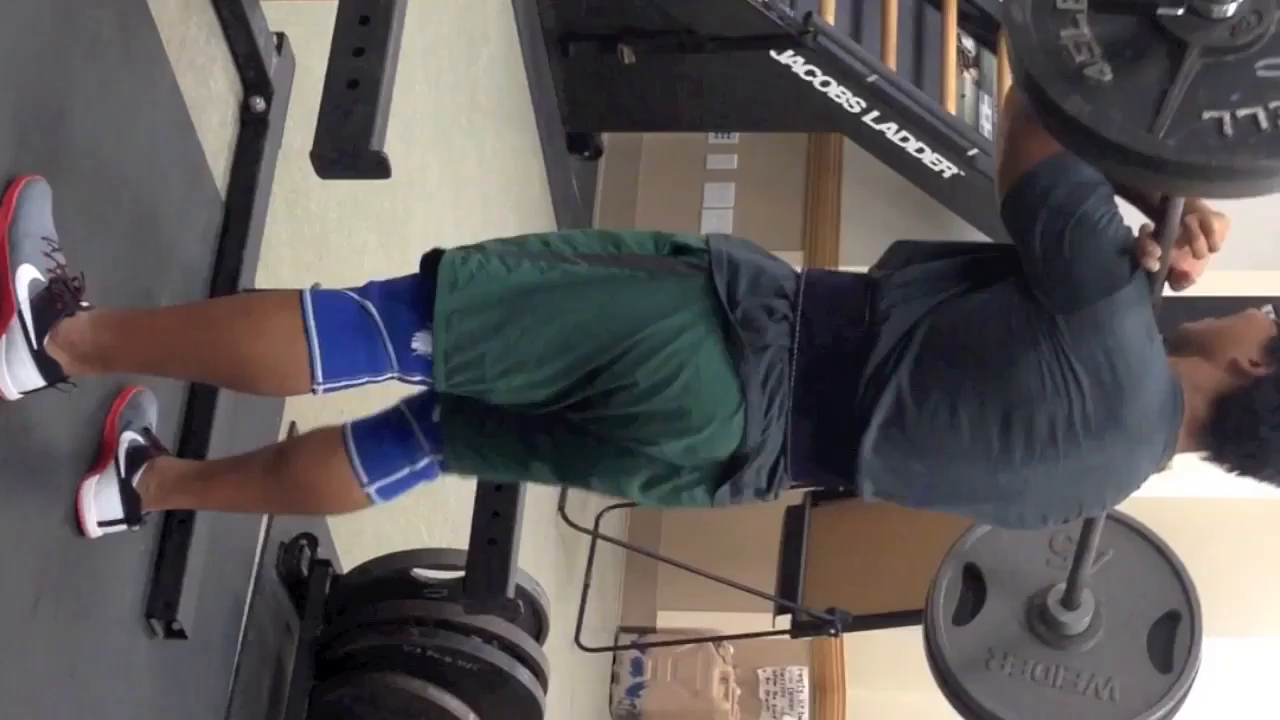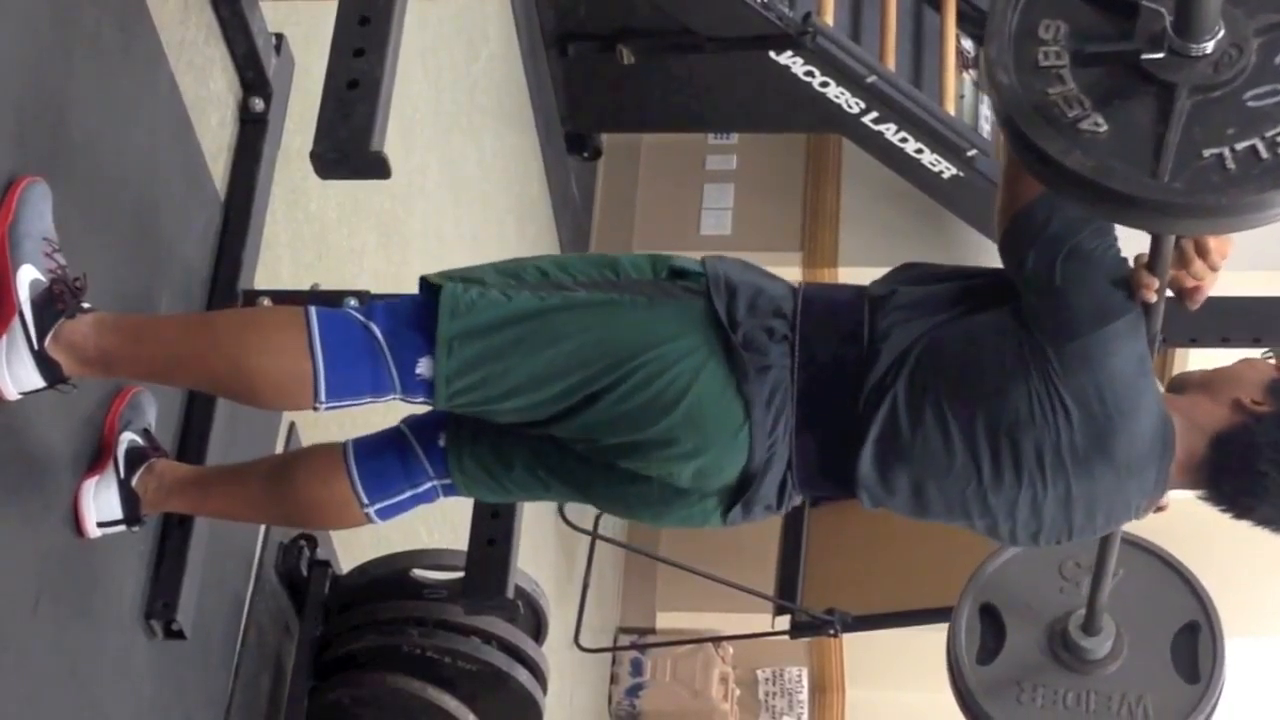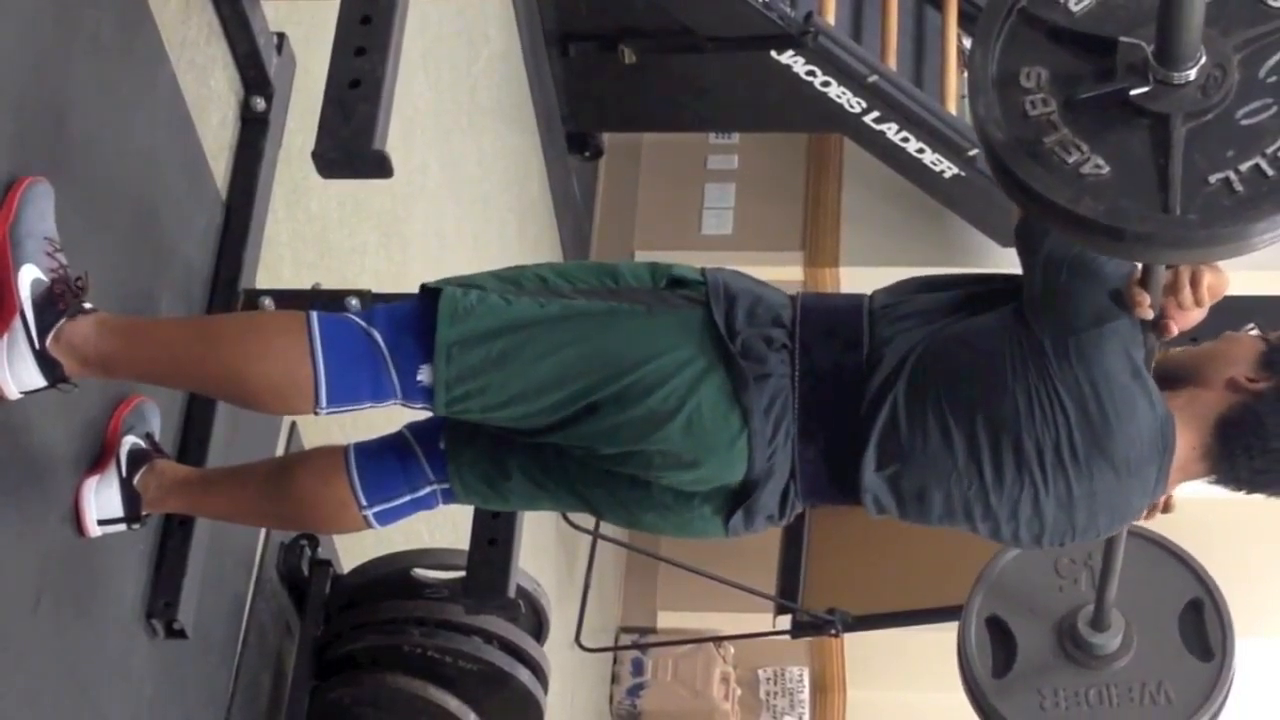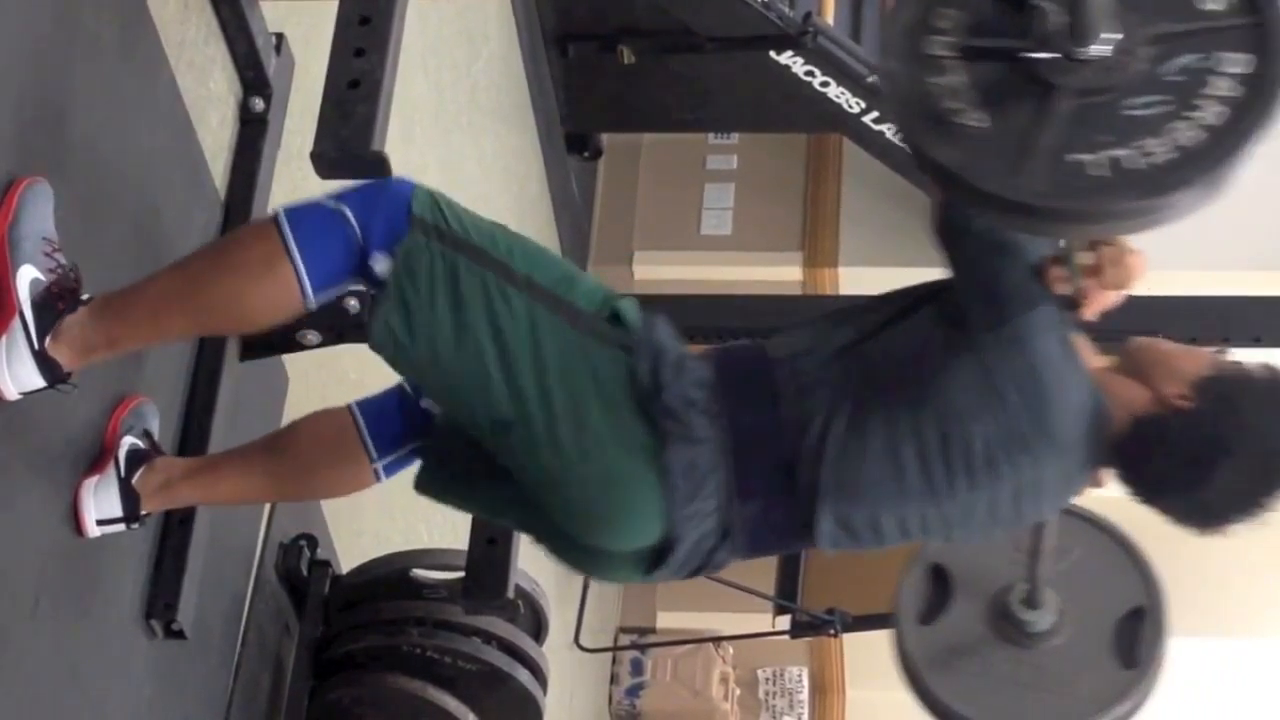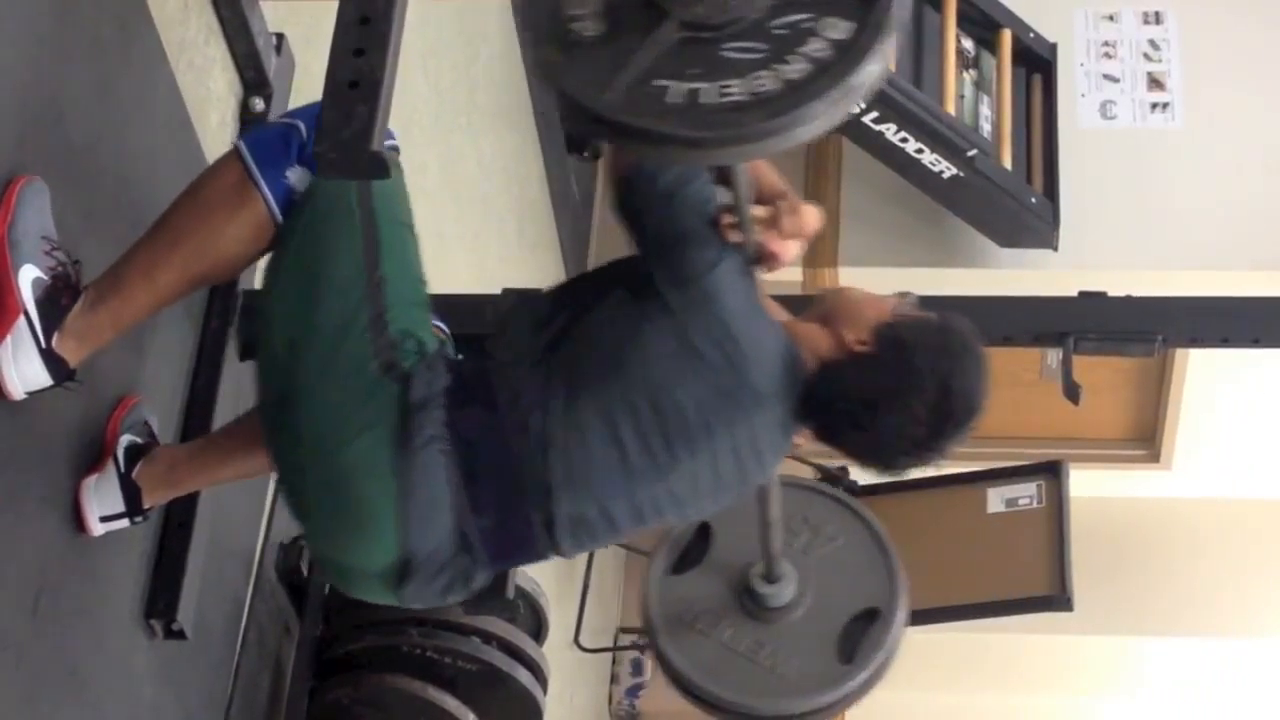
dt=1s
person 1, frame 1
left shoulder: (1106, 334)
right shoulder: (1116, 468)
left elbow: (1032, 135)
left hip: (721, 348)
right hip: (726, 450)
left knee: (358, 332)
right knee: (409, 447)
right ankle: (148, 480)
person 1, frame 2
left shoulder: (1100, 368)
right shoulder: (1108, 497)
left elbow: (1031, 174)
right wrist: (1163, 281)
left hip: (716, 366)
right hip: (733, 466)
left knee: (360, 351)
right knee: (400, 466)
right ankle: (149, 485)
person 1, frame 3
left shoulder: (1099, 375)
right shoulder: (1113, 497)
left wrist: (1136, 294)
right hip: (736, 480)
left knee: (366, 355)
right knee: (406, 472)
right ankle: (152, 483)
person 1, frame 4
left shoulder: (1029, 365)
right shoulder: (1041, 481)
left elbow: (968, 205)
left wrist: (1058, 289)
right wrist: (1071, 287)
left hip: (647, 445)
right hip: (660, 527)
left knee: (377, 217)
right knee: (418, 415)
right ankle: (157, 483)
person 1, frame 5
left shoulder: (724, 316)
right shoulder: (762, 440)
left elbow: (644, 162)
right wrist: (769, 219)
left hip: (379, 478)
right hip: (415, 547)
left knee: (325, 141)
right knee: (401, 359)
right ankle: (146, 479)
